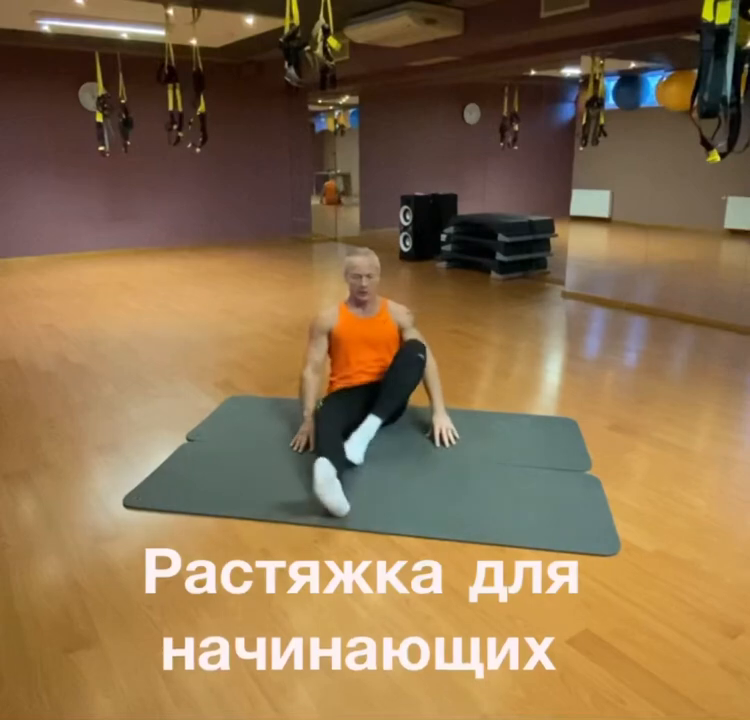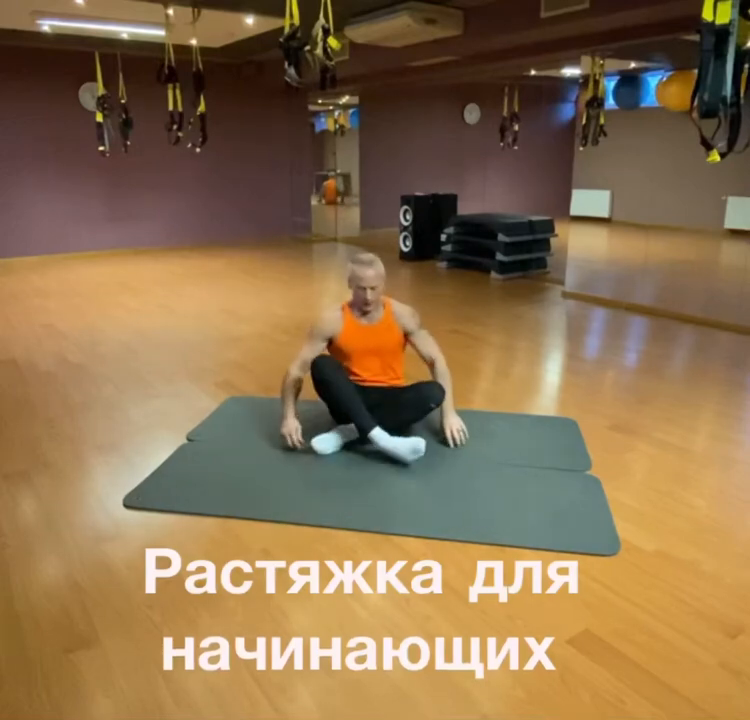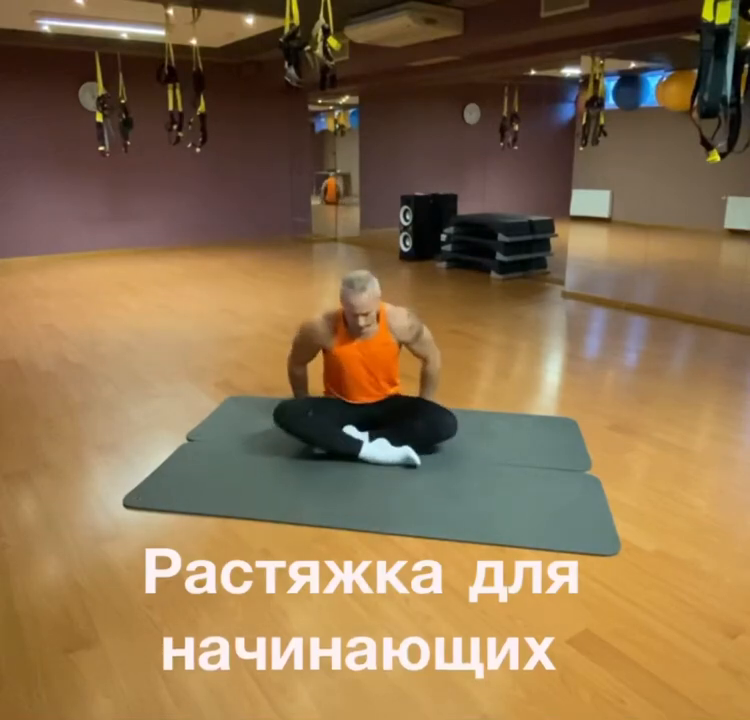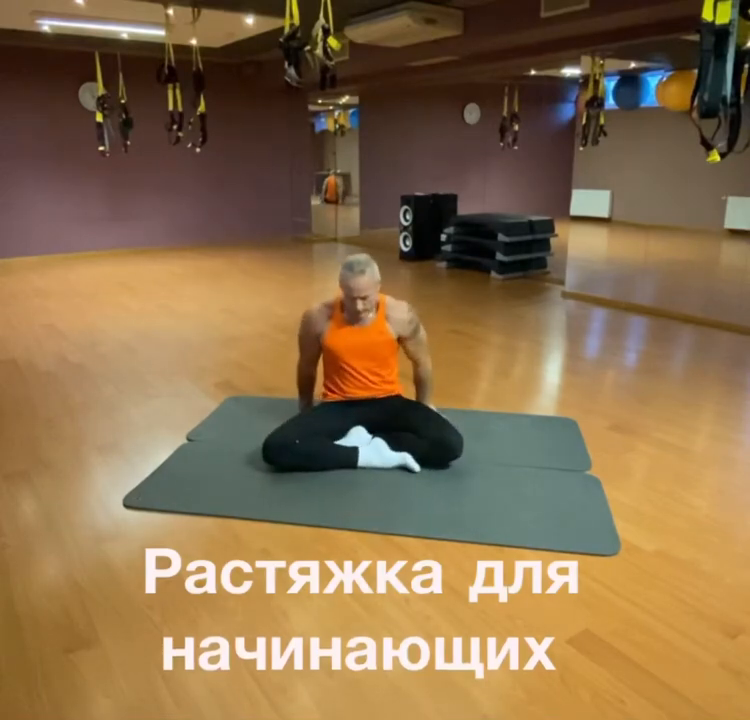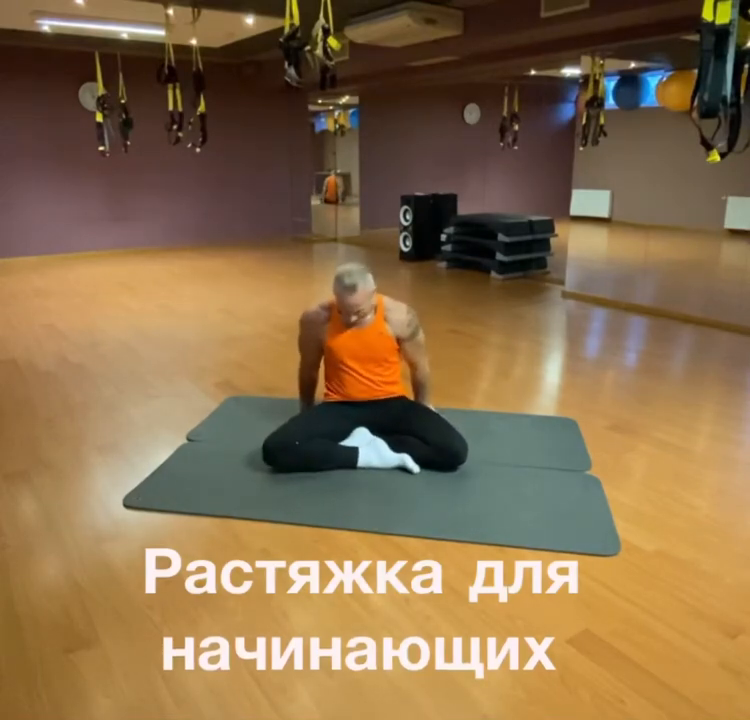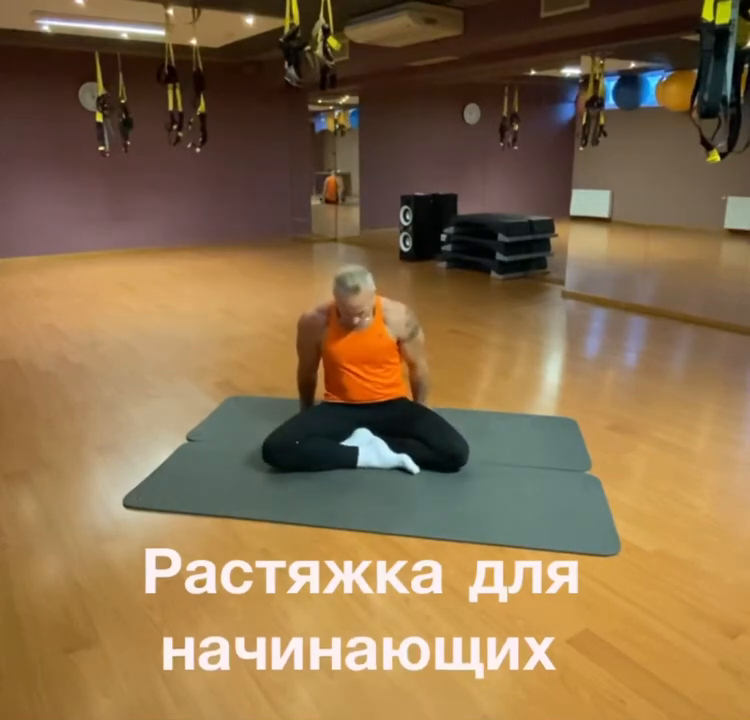
dt=0.7s
person 1, frame 1
left shoulder: (399, 314)
right shoulder: (328, 319)
left elbow: (427, 359)
right elbow: (312, 369)
left wrist: (439, 411)
right wrist: (308, 418)
left hip: (388, 396)
right hip: (346, 393)
left knee: (415, 349)
right knee: (325, 418)
left ankle: (368, 428)
right ankle: (330, 479)
person 1, frame 2
left shoulder: (403, 316)
right shoulder: (332, 321)
left elbow: (436, 360)
right elbow: (295, 369)
left wrist: (449, 413)
right wrist: (289, 416)
left hip: (390, 399)
right hip: (350, 398)
left knee: (434, 393)
right knee: (321, 364)
left ankle: (349, 432)
right ankle: (379, 438)
person 1, frame 3
left shoulder: (400, 322)
right shoulder: (321, 328)
left elbow: (432, 358)
right elbow: (296, 365)
left wrist: (423, 407)
right wrist: (305, 413)
left hip: (387, 405)
right hip: (341, 408)
left knee: (444, 424)
right knee: (284, 413)
left ankle: (353, 440)
right ankle: (368, 450)
person 1, frame 4
left shoulder: (400, 315)
right shoulder: (317, 318)
left elbow: (421, 362)
right elbow: (307, 367)
left wrist: (425, 406)
right wrist: (305, 411)
left hip: (388, 403)
right hip: (339, 406)
left knee: (450, 445)
right knee: (275, 449)
left ankle: (357, 443)
right ankle: (366, 456)
person 1, frame 5
left shoulder: (399, 317)
right shoulder: (316, 320)
left elbow: (418, 365)
right elbow: (308, 369)
left wrist: (423, 407)
right wrist: (306, 413)
left hip: (391, 403)
right hip: (340, 406)
left knee: (455, 451)
right knee: (276, 450)
left ankle: (365, 442)
right ankle: (368, 455)
person 1, frame 6
left shoulder: (398, 317)
right shoulder: (314, 322)
left elbow: (417, 365)
right elbow: (307, 371)
left wrist: (420, 408)
right wrist: (307, 413)
left hip: (391, 406)
right hip: (340, 408)
left knee: (456, 453)
right knee: (275, 449)
left ankle: (363, 443)
right ankle: (370, 455)
